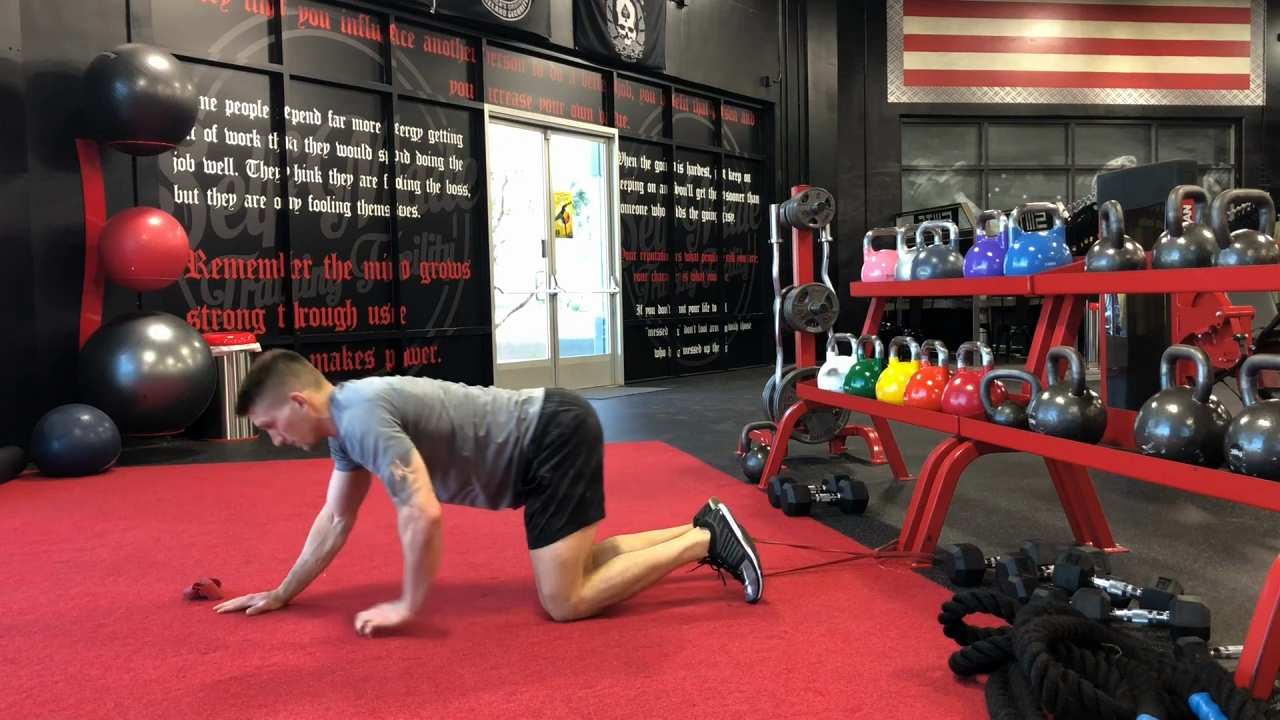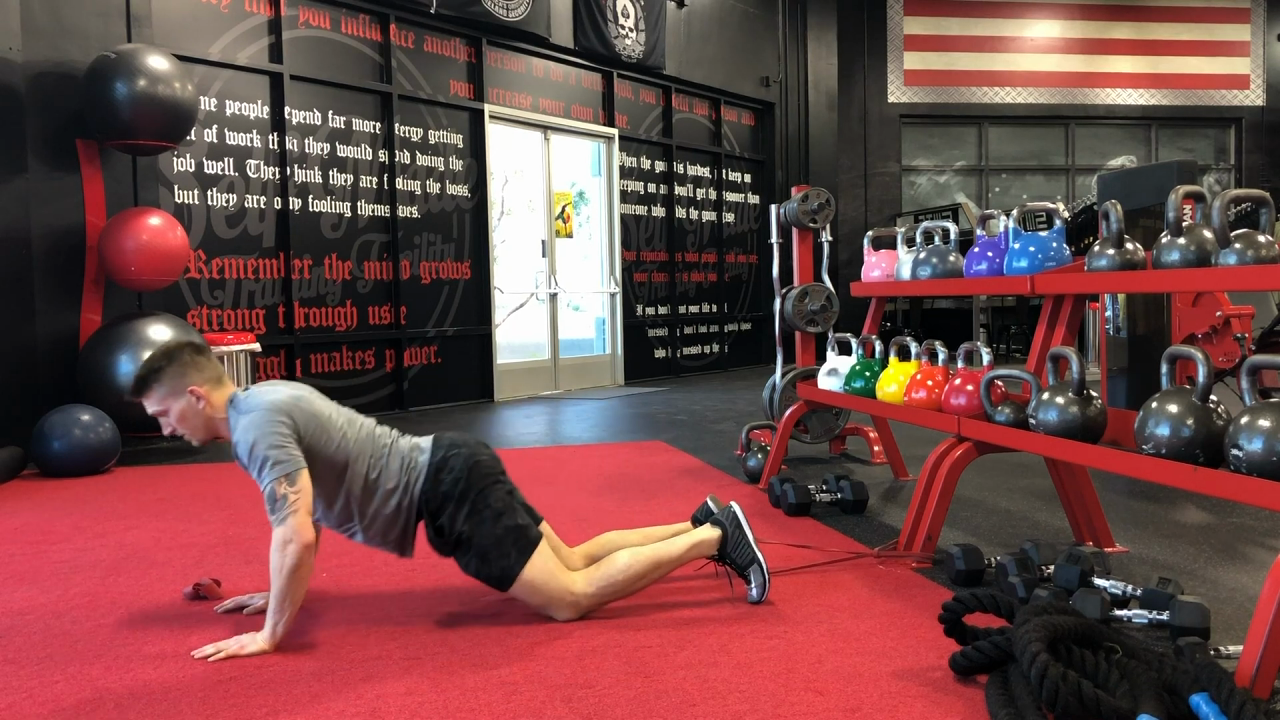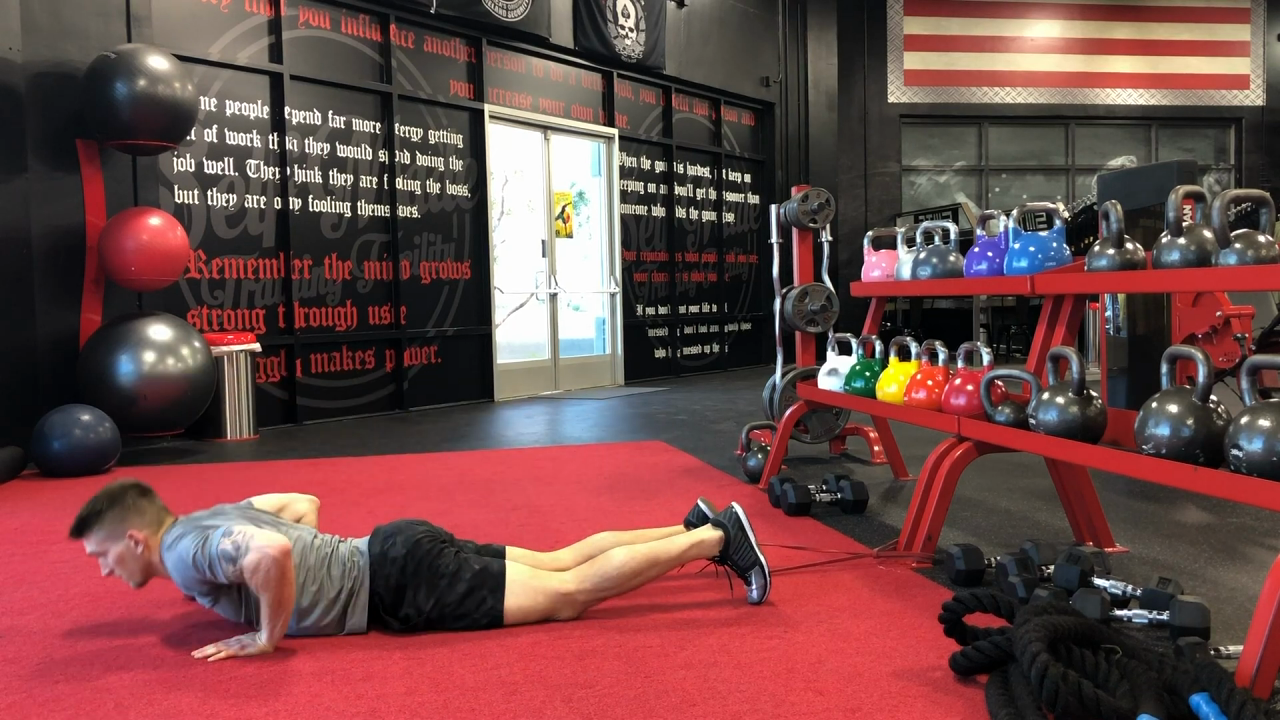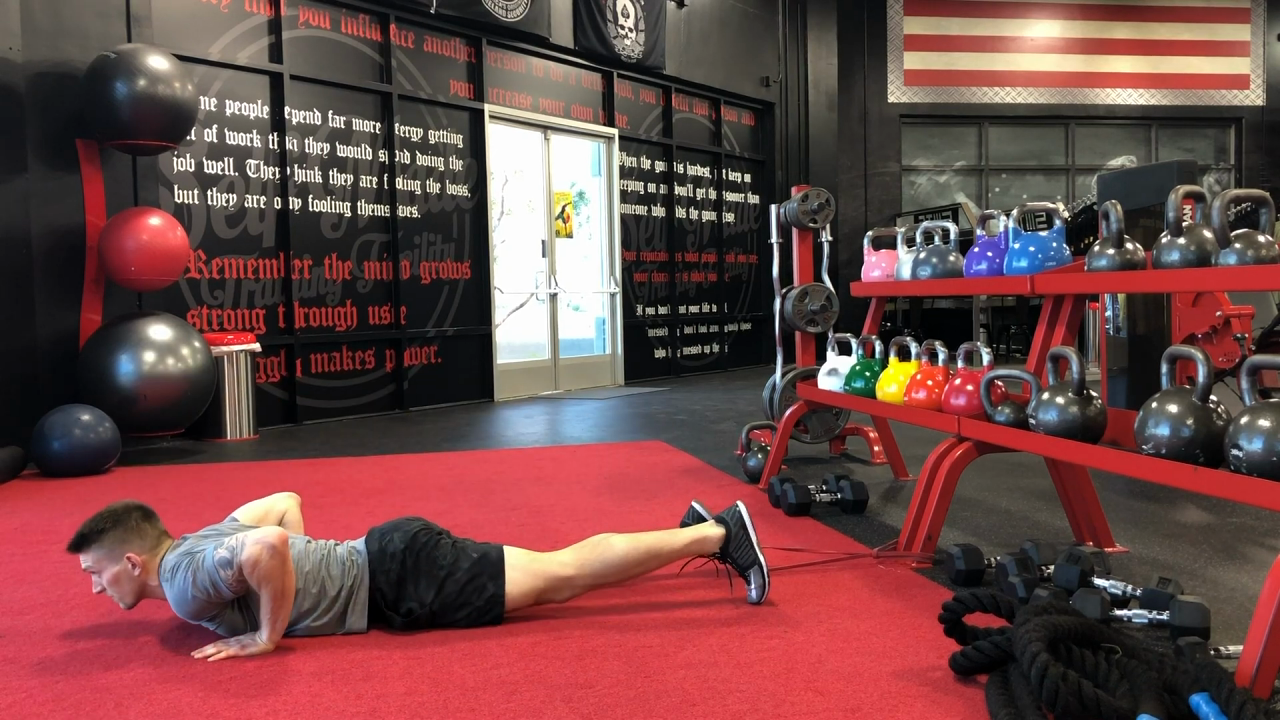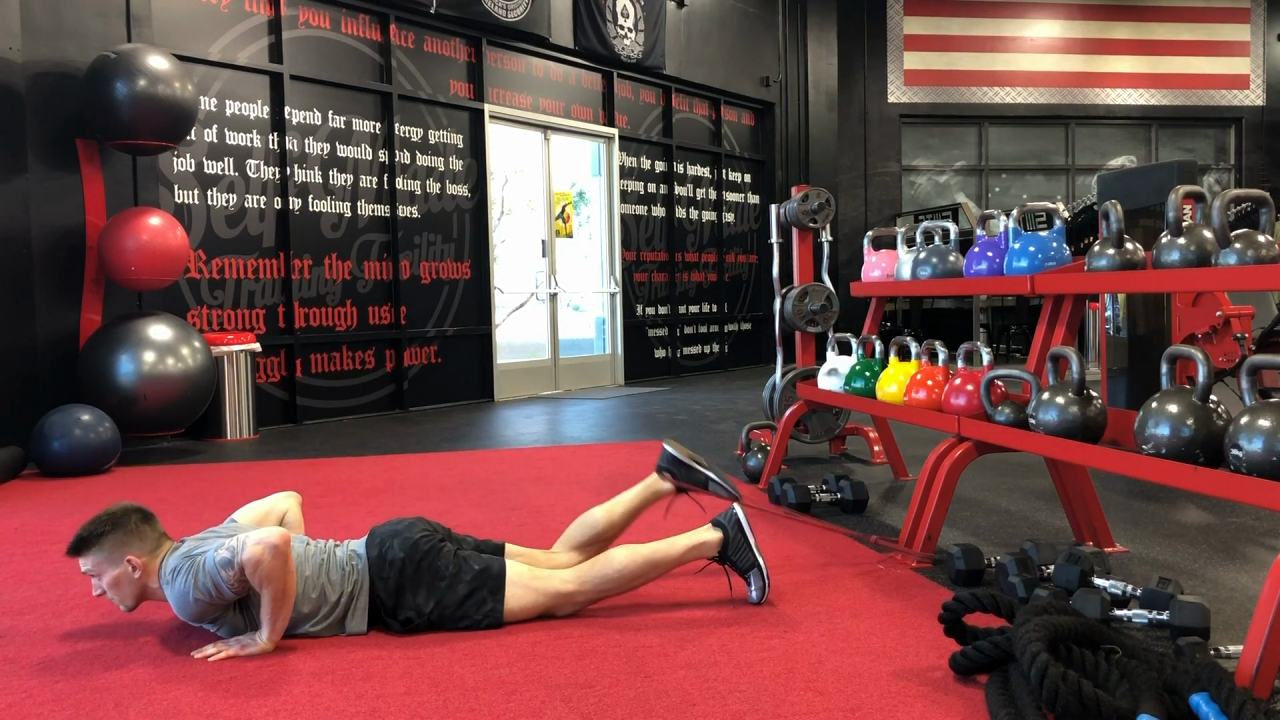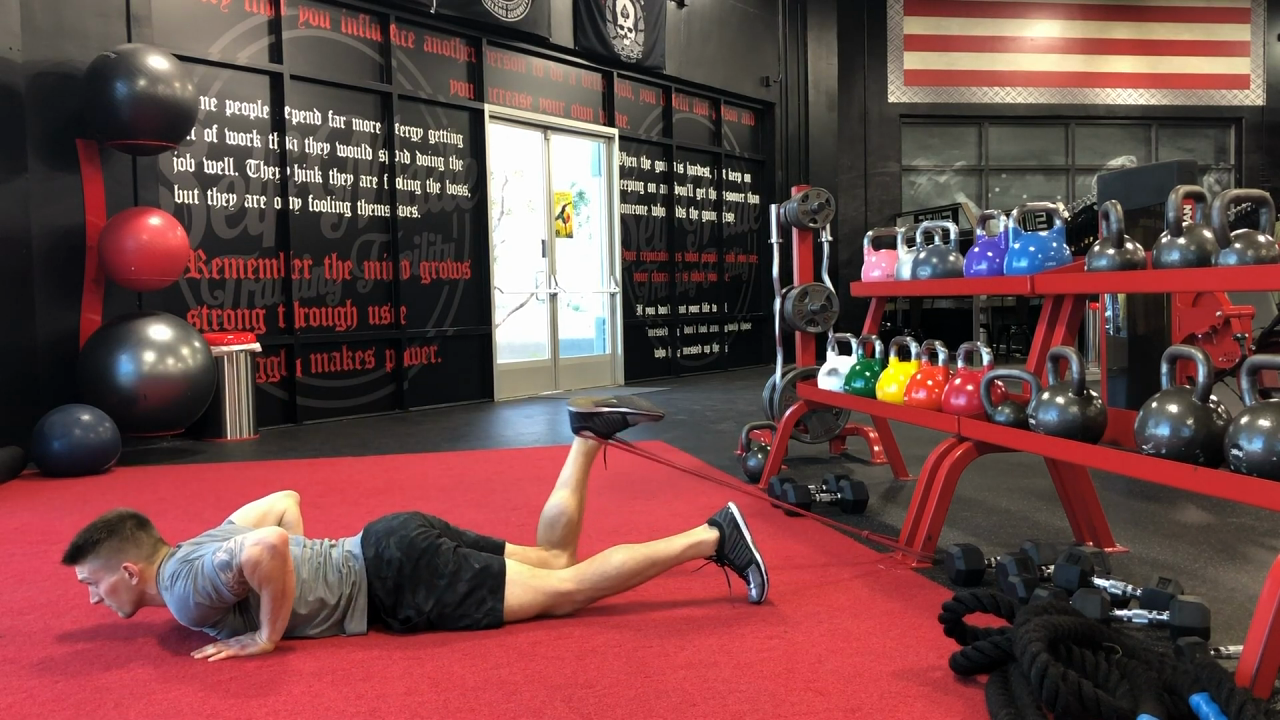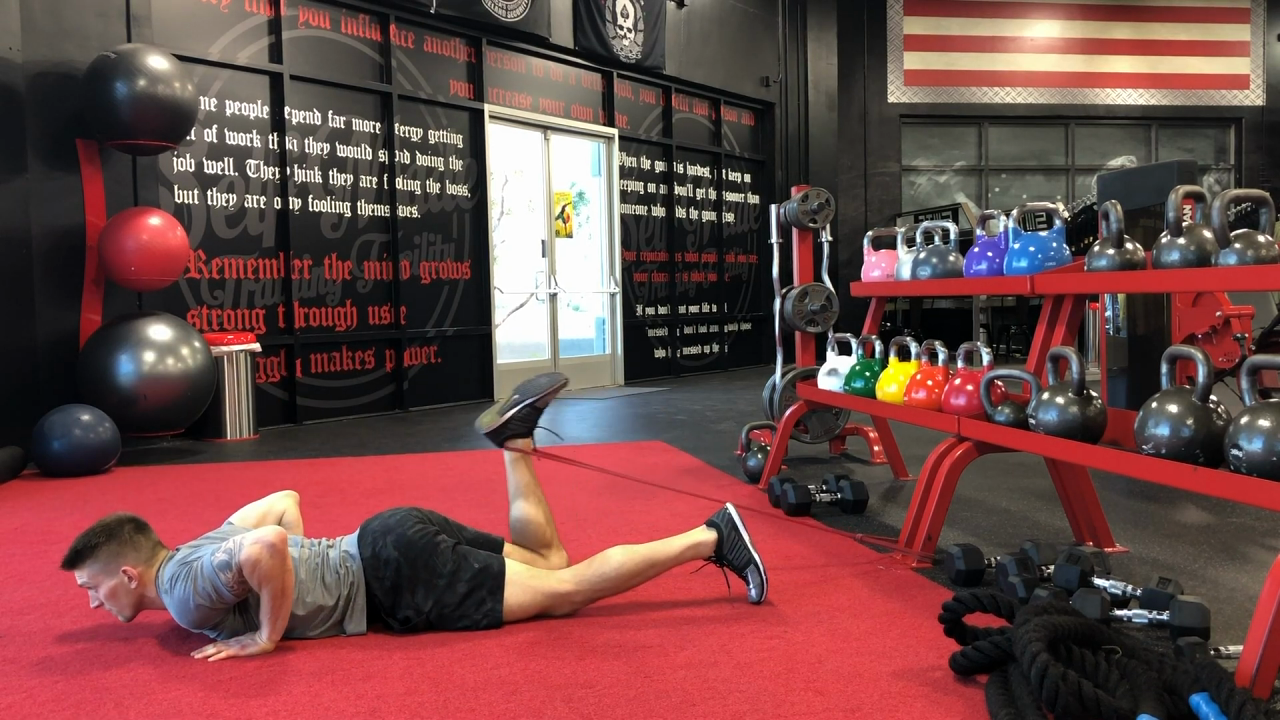
dt=0.7s
person 1, frame 1
left shoulder: (362, 416)
right shoulder: (349, 415)
left elbow: (424, 514)
right elbow: (336, 518)
left wrist: (409, 604)
right wrist: (283, 593)
left hip: (553, 435)
right hip: (548, 432)
left knee: (567, 602)
right knee: (575, 570)
left ankle: (706, 541)
right ankle: (703, 528)
person 1, frame 2
left shoulder: (255, 424)
right shoulder: (265, 401)
left elbow: (297, 539)
right elbow: (307, 512)
left wrist: (271, 635)
right wrist: (277, 592)
left hip: (450, 488)
right hip: (451, 470)
left knee: (570, 599)
right knee: (573, 563)
left ankle: (712, 539)
right ankle: (702, 525)
person 1, frame 3
left shoulder: (185, 556)
right shoulder: (212, 523)
left elbow: (271, 553)
right elbow: (305, 503)
left wrist: (268, 635)
left hip: (403, 582)
right hip: (400, 554)
left knee: (569, 594)
right knee: (563, 562)
left ankle: (715, 540)
right ankle: (698, 525)
person 1, frame 4
left shoulder: (185, 582)
right shoulder: (206, 542)
left elbow: (271, 545)
right elbow: (284, 502)
left wrist: (270, 634)
left hip: (400, 576)
right hip: (398, 555)
left knee: (565, 579)
right knee: (561, 561)
left ankle: (716, 534)
right ankle: (696, 533)
person 1, frame 5
left shoulder: (184, 586)
right shoulder: (205, 545)
left elbow: (269, 546)
right elbow: (287, 501)
left wrist: (269, 635)
left hip: (401, 578)
right hip: (398, 550)
left knee: (568, 591)
right knee: (563, 559)
left ankle: (714, 537)
right ankle: (665, 479)
person 1, frame 6
left shoulder: (186, 589)
right shoulder: (205, 546)
left elbow: (269, 547)
right elbow: (285, 499)
left wrist: (269, 635)
left hip: (400, 575)
right hip: (398, 545)
left knee: (565, 591)
right knee: (556, 561)
left ankle: (711, 537)
right ankle: (588, 435)
person 1, frame 7
left shoulder: (185, 593)
right shoulder: (203, 550)
left elbow: (265, 547)
right elbow: (285, 500)
left wrist: (269, 634)
left hip: (399, 572)
right hip: (397, 539)
left knee: (566, 591)
right knee: (550, 560)
left ankle: (710, 537)
right ankle: (516, 433)
